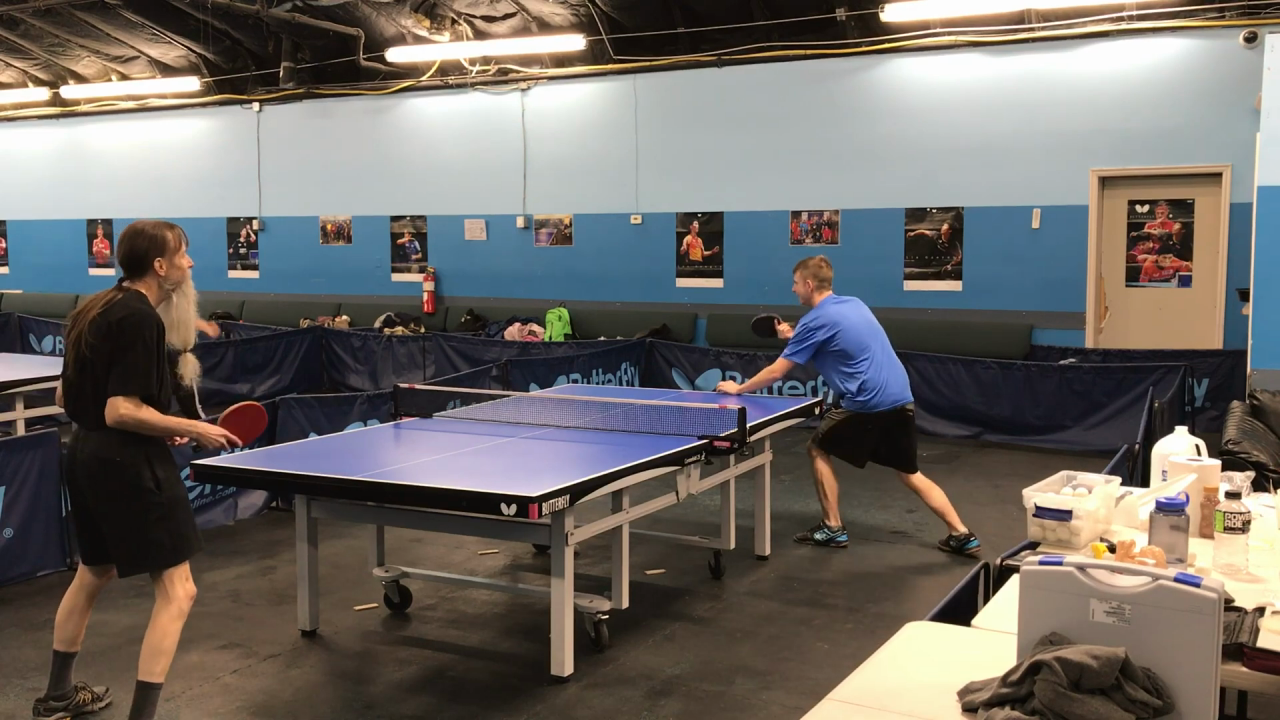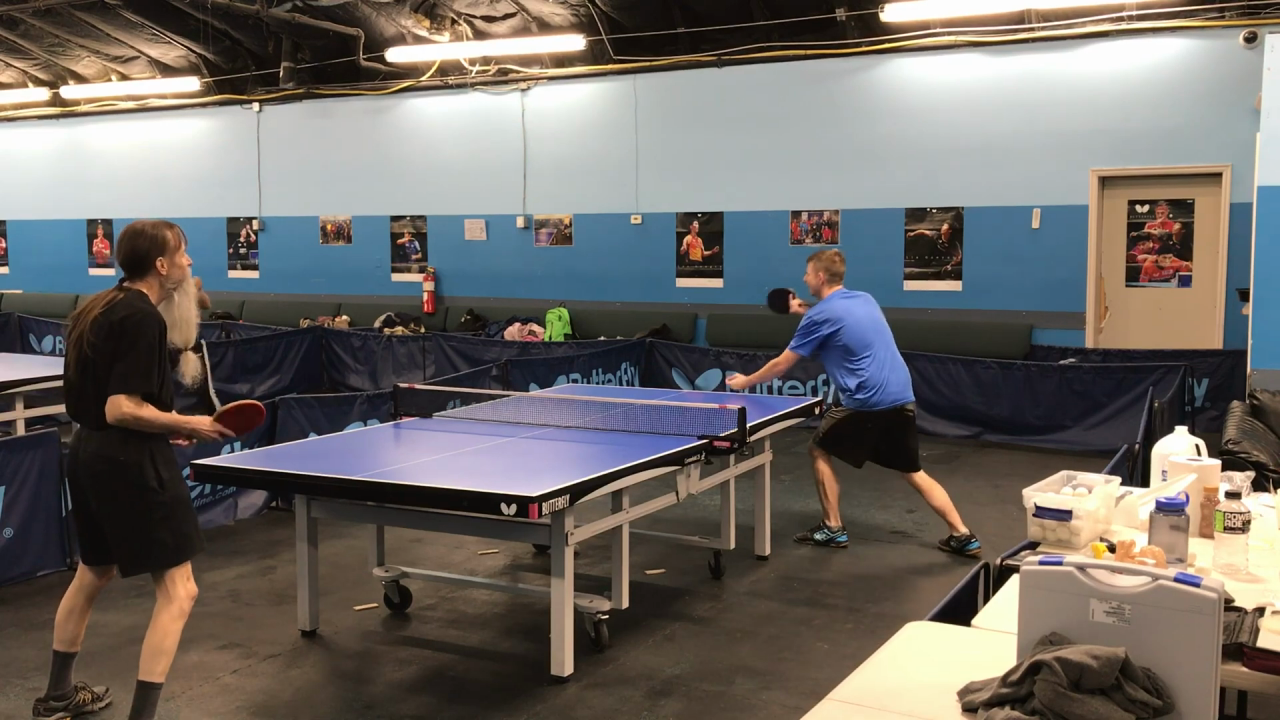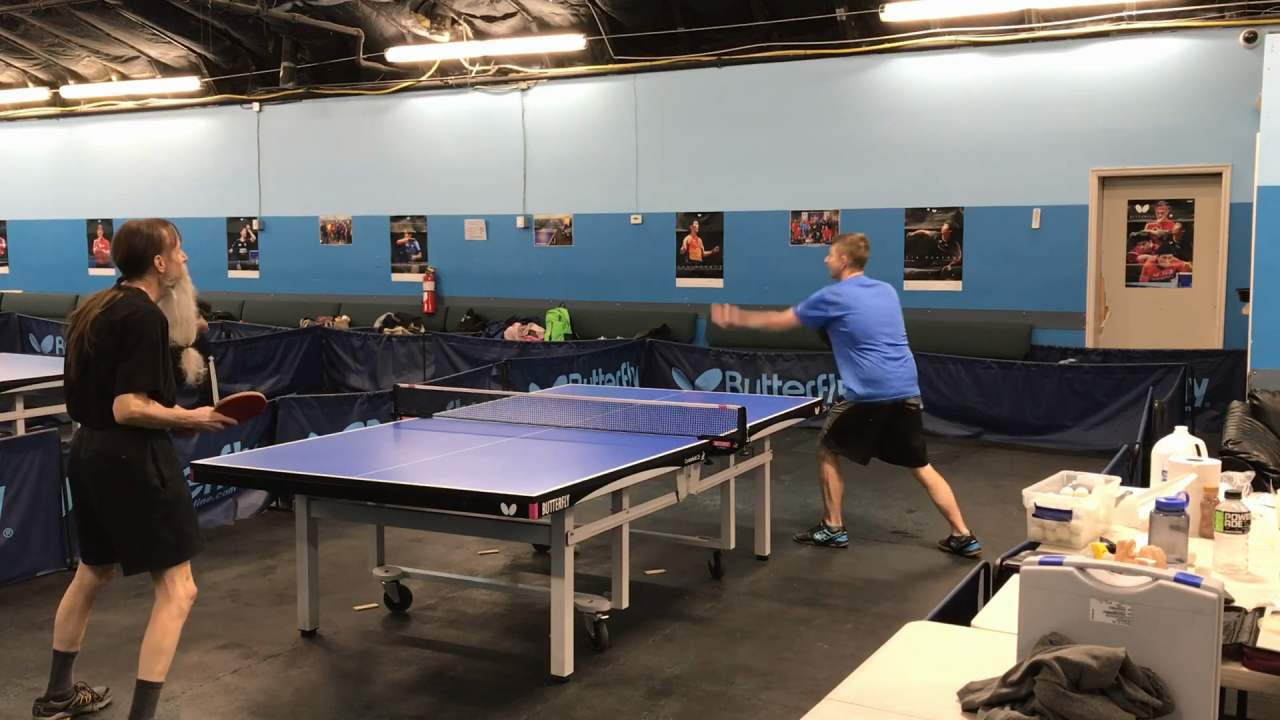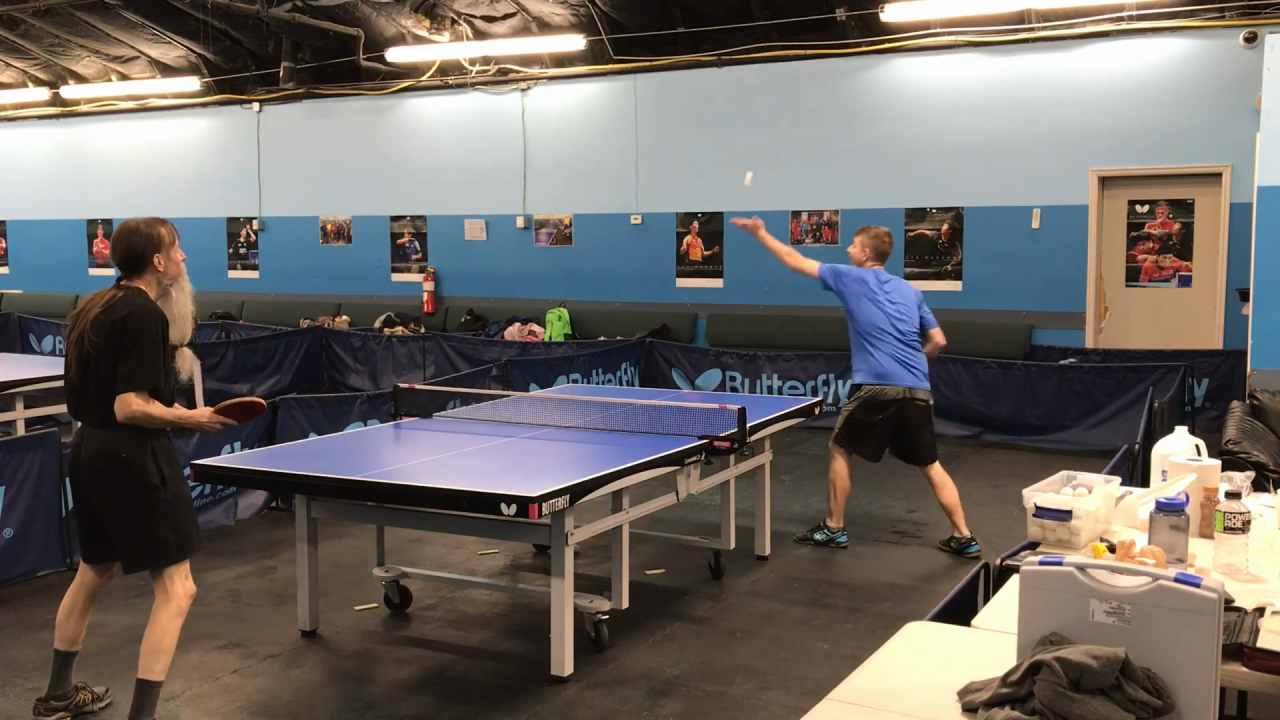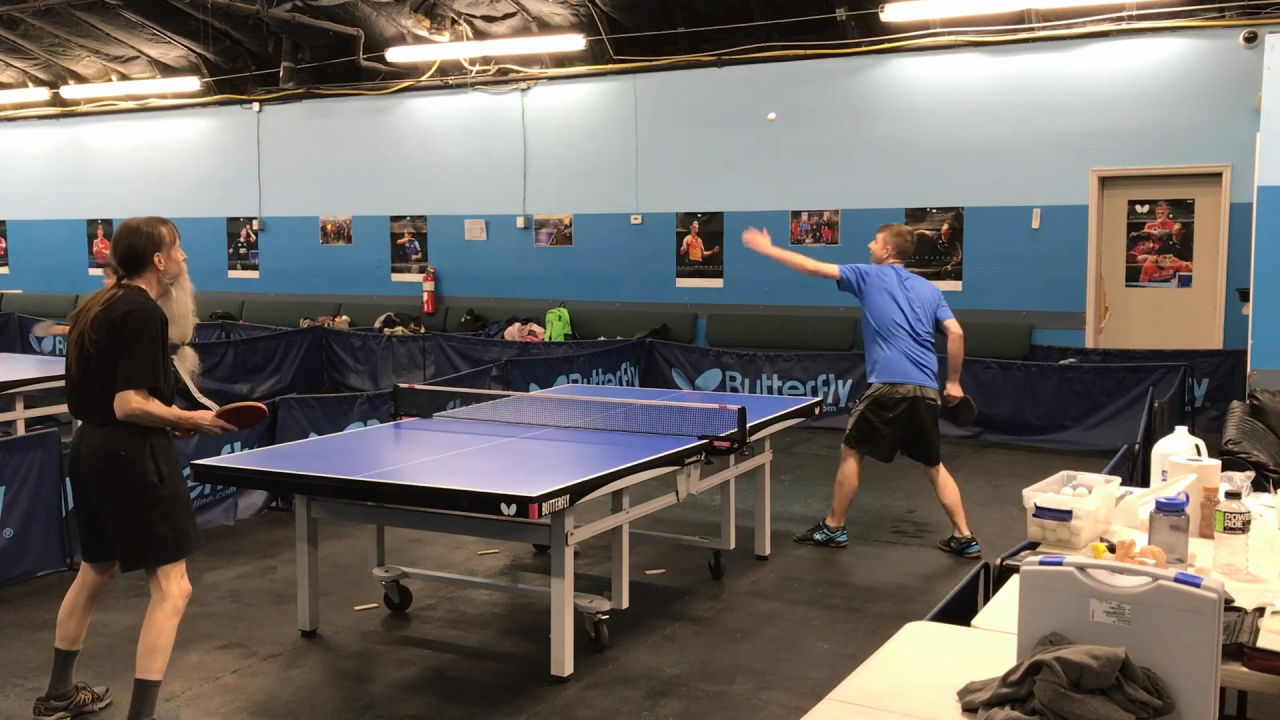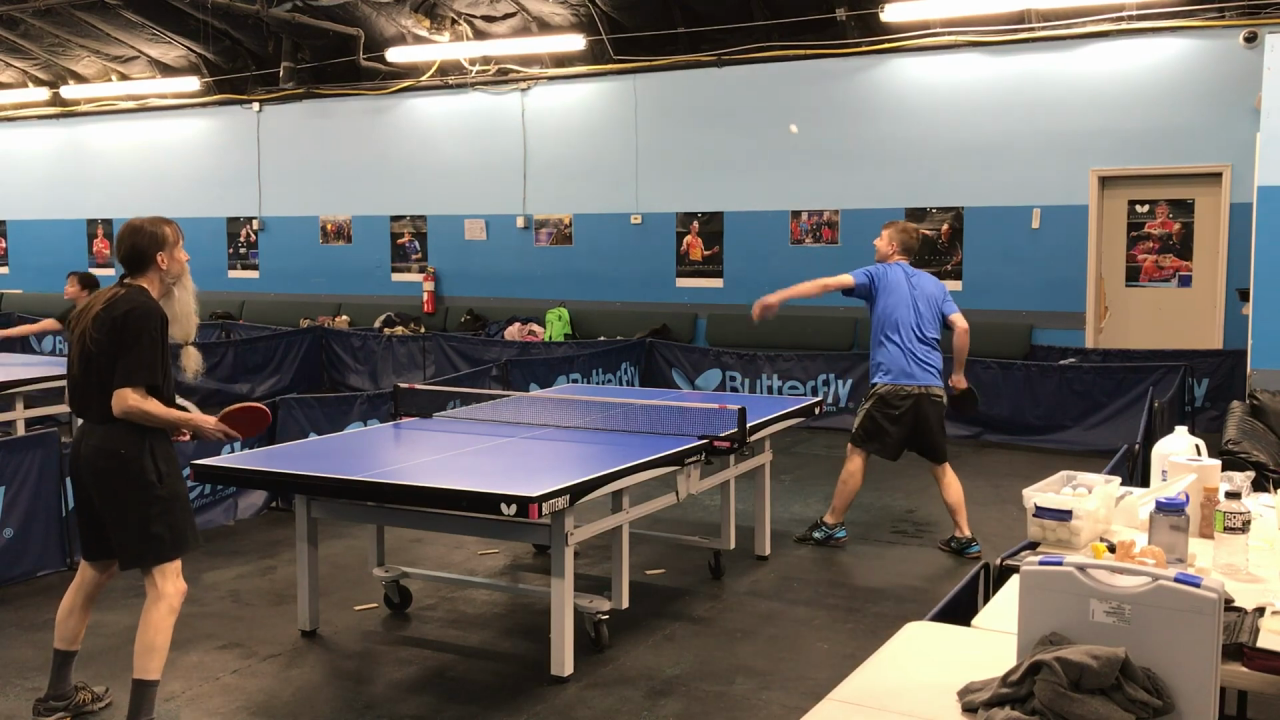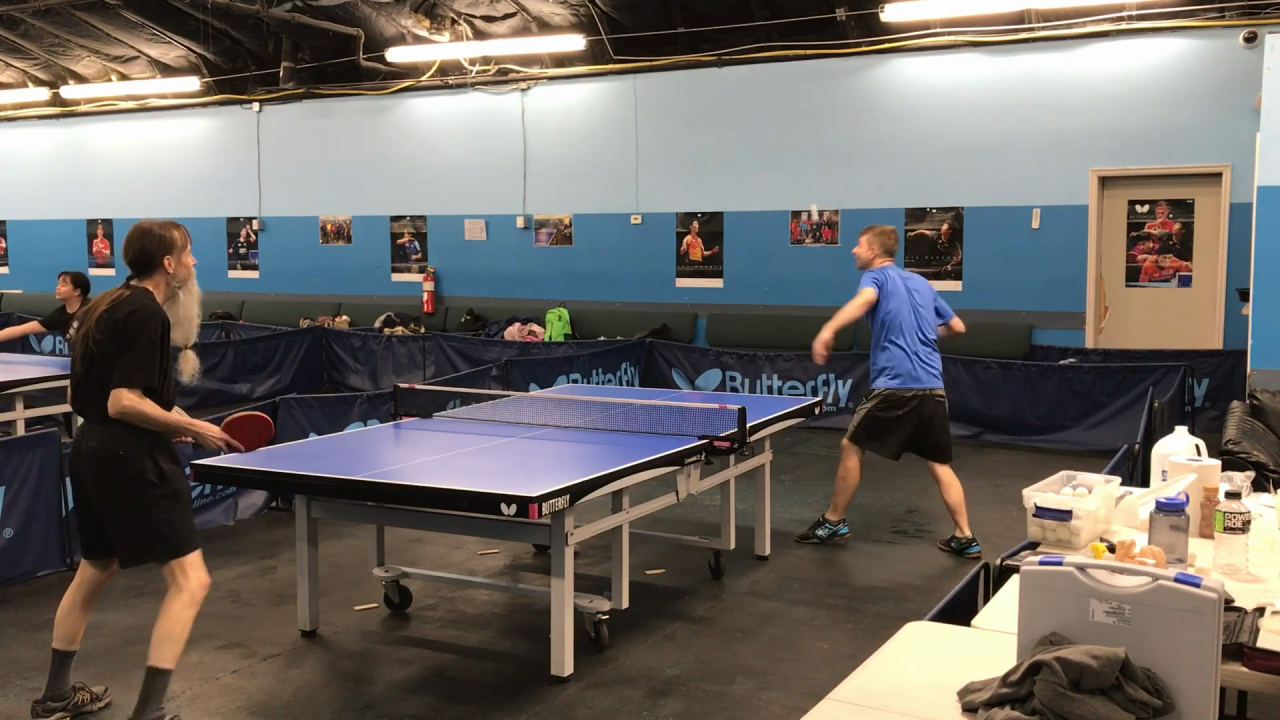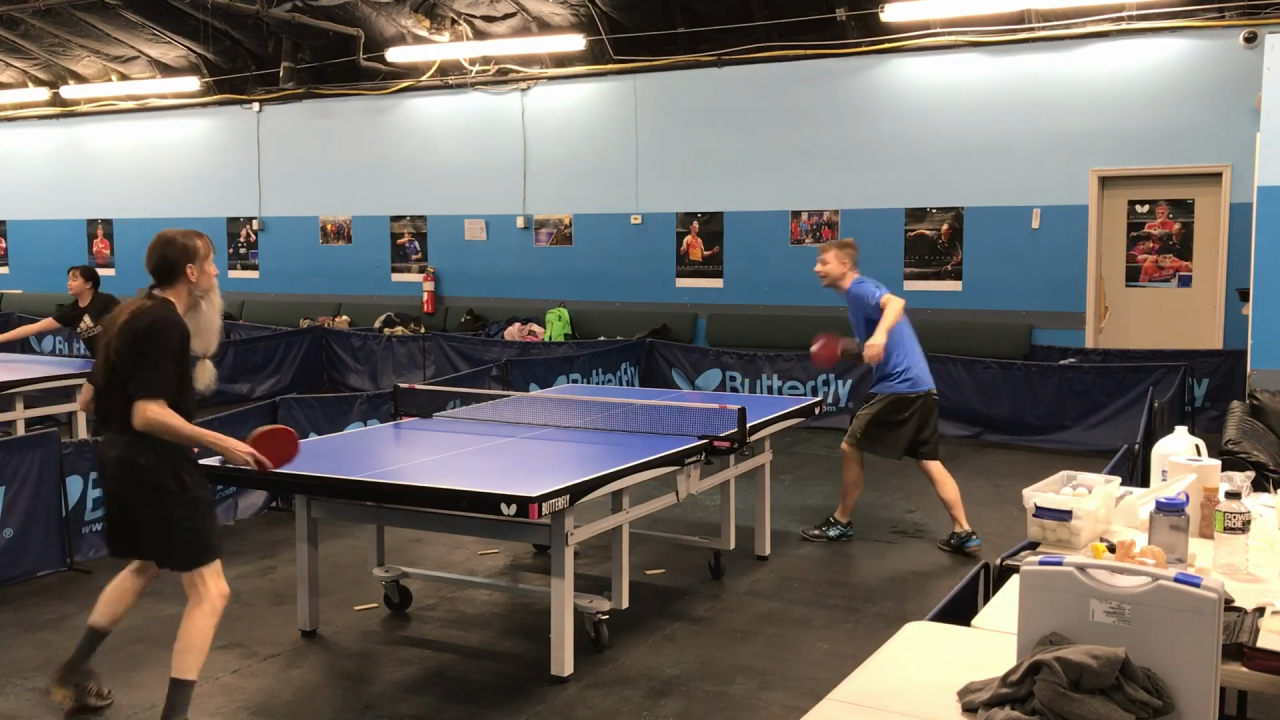
dt=0.2s
person 1, frame 1
left shoulder: (95, 309)
right shoulder: (140, 320)
left elbow: (65, 397)
right elbow: (121, 412)
right wrist: (193, 429)
left hip: (87, 454)
right hip: (128, 464)
left knee: (93, 572)
right knee: (176, 591)
person 1, frame 2
left shoulder: (96, 309)
right shoulder: (142, 319)
left elbow: (82, 395)
right elbow: (122, 410)
right wrist: (190, 425)
left hip: (89, 454)
right hip: (130, 462)
left knee: (94, 572)
right knee: (178, 591)
person 1, frame 3
left shoulder: (95, 309)
right shoulder: (143, 317)
right elbow: (129, 409)
left wrist: (168, 411)
right wrist: (190, 419)
left hip: (90, 452)
right hip: (132, 459)
left knee: (94, 572)
right knee: (177, 590)
person 1, frame 4
left shoulder: (95, 308)
right shoulder: (143, 316)
right elbow: (131, 409)
left wrist: (169, 410)
right wrist: (191, 418)
left hip: (91, 451)
right hip: (131, 458)
left knee: (94, 571)
right knee: (176, 589)
person 1, frame 5
left shoulder: (98, 306)
right shoulder: (143, 314)
right elbow: (130, 406)
left wrist: (167, 416)
right wrist: (192, 419)
left hip: (92, 449)
right hip: (131, 457)
left knee: (96, 571)
right knee: (172, 589)
person 1, frame 6
left shoulder: (100, 305)
right shoulder: (144, 312)
right elbow: (128, 403)
left wrist: (167, 418)
right wrist: (193, 421)
left hip: (93, 447)
right hip: (131, 456)
left knee: (95, 570)
right knee: (167, 588)
person 1, frame 7
left shoulder: (107, 306)
right shoulder: (147, 315)
left elbow: (86, 392)
right elbow: (124, 403)
left wrist: (166, 419)
right wrist: (194, 427)
left hip: (93, 450)
right hip: (132, 458)
left knee: (94, 571)
right knee: (190, 581)
person 1, frame 8
left shoulder: (132, 315)
right shoulder: (166, 326)
left elbow: (97, 398)
right elbow: (148, 416)
right wrist: (222, 444)
left hip: (121, 458)
right hip: (154, 465)
left knee: (146, 564)
right knee: (209, 592)
left ankle: (74, 675)
person 2, frame 1
left shoulder: (815, 321)
right shoulder: (854, 304)
left elbow: (776, 372)
left wrist: (739, 388)
right wrist: (795, 334)
left hip: (867, 404)
right hip: (901, 399)
left knee: (818, 451)
right knee: (911, 474)
left ankle: (833, 528)
right ankle: (962, 534)
person 2, frame 2
left shoulder: (821, 315)
right shoulder: (865, 300)
left elbow: (783, 364)
left wrist: (746, 381)
left hip: (866, 402)
right hip: (903, 398)
left knee: (820, 451)
right knee: (914, 473)
left ankle: (833, 528)
right ankle: (963, 535)
person 2, frame 3
left shoulder: (832, 297)
right shoulder: (888, 291)
left elbow: (780, 321)
left wrist: (738, 318)
left hip: (868, 395)
right hip: (908, 393)
left knee: (828, 452)
right knee: (921, 467)
left ankle: (833, 529)
right ankle: (963, 537)
person 2, frame 4
left shoulder: (851, 278)
right shoulder: (911, 291)
left elbow: (797, 261)
right elbow: (938, 341)
left wrist: (761, 235)
left hip: (876, 387)
right hip: (916, 390)
left knee: (839, 451)
right knee: (930, 466)
left ankle: (834, 528)
right ankle: (963, 537)
person 2, frame 5
left shoulder: (870, 276)
right shoulder: (930, 289)
left elbow: (815, 267)
right elbow: (956, 333)
left wrist: (768, 249)
right wrist: (953, 381)
left hip: (888, 386)
right hip: (926, 388)
left knee: (851, 453)
right knee: (934, 466)
left ankle: (833, 528)
right ankle: (964, 538)
person 2, frame 6
left shoulder: (877, 274)
right shoulder: (935, 285)
left elbow: (828, 284)
right elbow: (961, 327)
left wrist: (775, 298)
right wrist: (958, 371)
left hip: (891, 384)
right hip: (930, 386)
left knee: (856, 453)
right knee: (939, 464)
left ankle: (832, 525)
right ankle: (964, 538)
person 2, frame 7
left shoulder: (875, 275)
right shoulder: (922, 283)
left elbow: (862, 300)
right elbow: (957, 327)
left wrist: (827, 331)
left hip: (893, 384)
right hip: (932, 386)
left knee: (852, 447)
right knee: (939, 464)
left ankle: (833, 522)
right ankle: (965, 537)
person 2, frame 8
left shoulder: (861, 290)
right shoulder: (853, 295)
left elbow: (894, 304)
left wrist: (878, 337)
right wrist: (850, 345)
left hip: (897, 387)
right hip: (921, 388)
left knee: (851, 449)
right knee: (929, 461)
left ankle: (841, 522)
right ankle: (963, 532)
